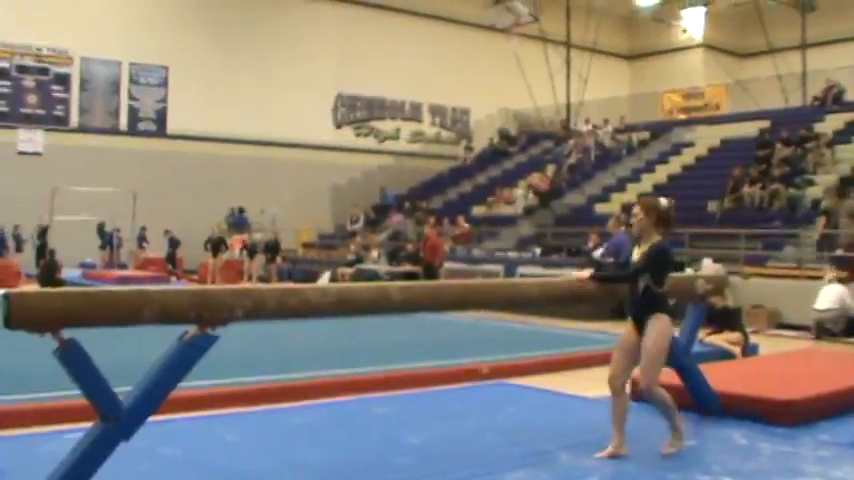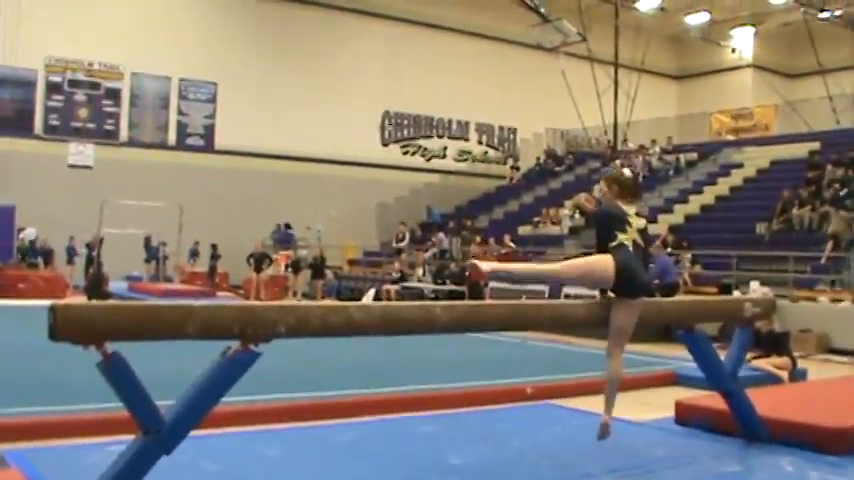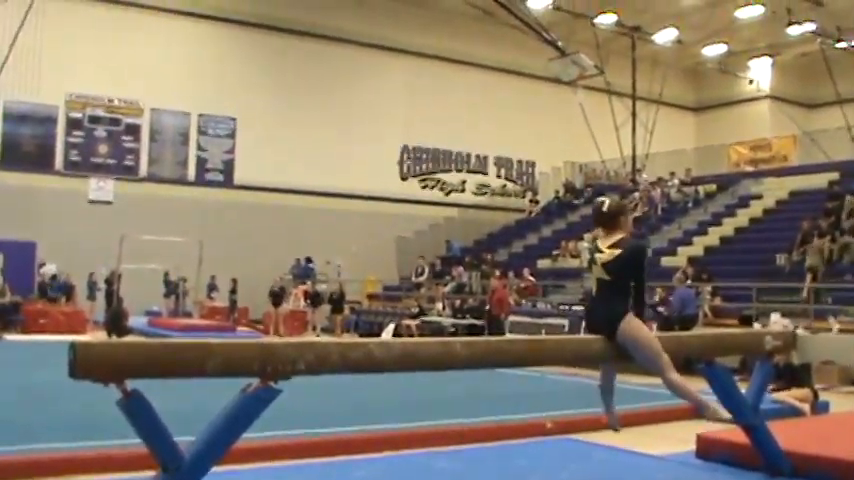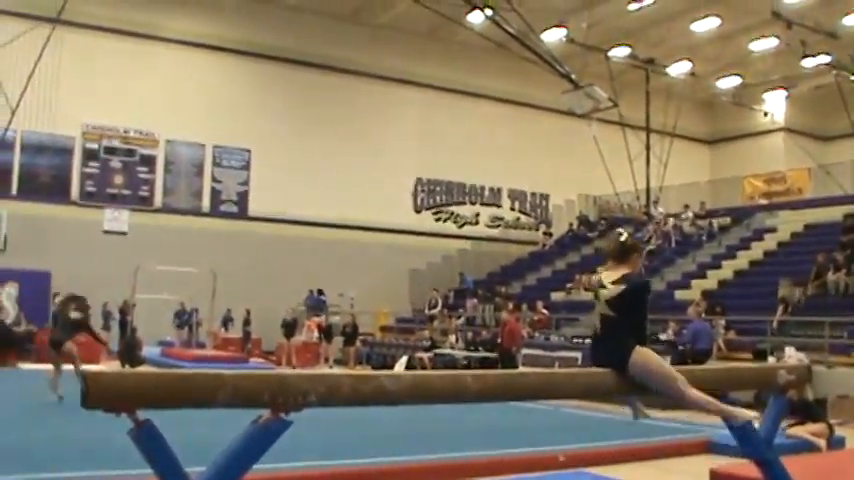
dt=0.7s
person 1, frame 1
left shoulder: (660, 249)
right shoulder: (638, 245)
left elbow: (629, 277)
right elbow: (628, 275)
left wrist: (592, 275)
right wrist: (592, 273)
left hip: (656, 318)
right hip: (636, 318)
left knee: (648, 385)
right knee: (615, 380)
left ankle: (677, 431)
right ankle: (618, 443)
person 1, frame 2
left shoulder: (604, 212)
right shoulder: (640, 221)
left hip: (615, 267)
right hip: (637, 285)
left knee: (546, 269)
right knee: (615, 352)
left ankle: (493, 268)
right ankle: (607, 415)
person 1, frame 3
left shoulder: (596, 246)
right shoulder: (636, 248)
right elbow: (638, 288)
right wrist: (639, 319)
left hip: (593, 316)
right hip: (617, 316)
left knee: (608, 367)
right knee: (665, 368)
left ankle: (609, 412)
right ankle: (707, 407)
person 1, frame 4
left shoulder: (599, 280)
right shoulder: (639, 283)
right elbow: (639, 324)
right wrist: (639, 350)
left hip: (599, 354)
right hip: (622, 352)
right knee: (679, 386)
right ankle: (731, 412)
